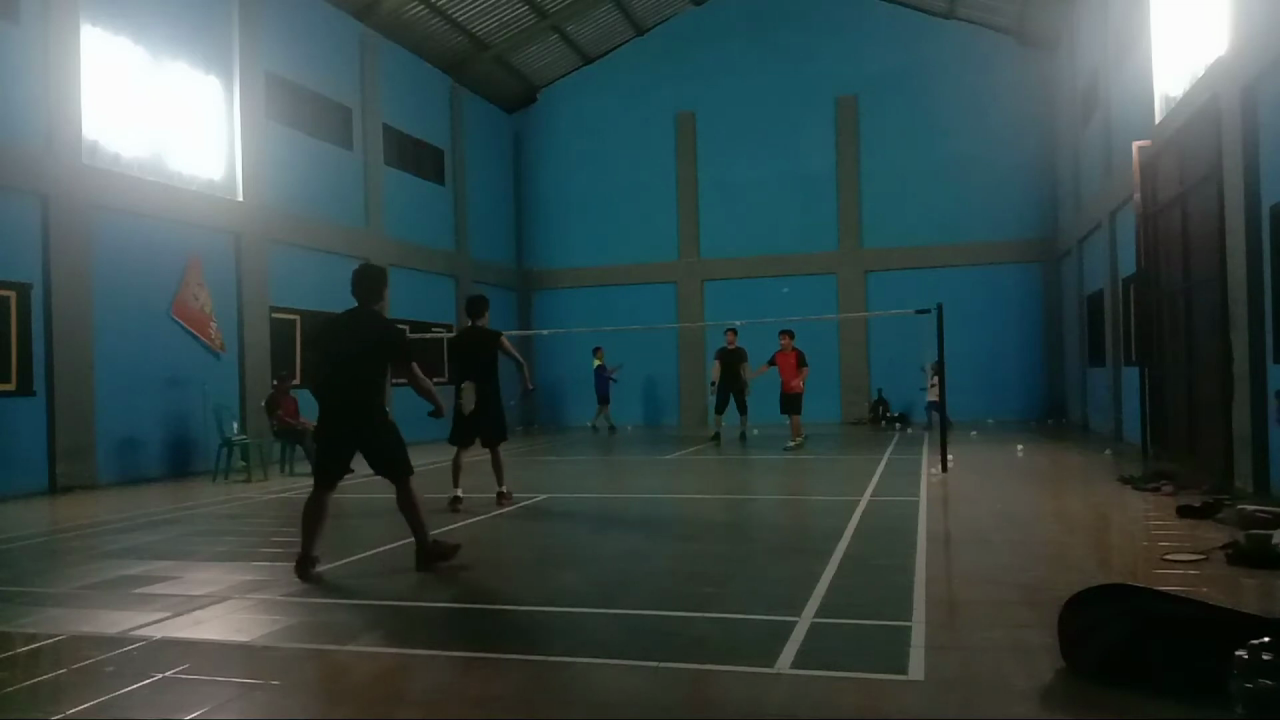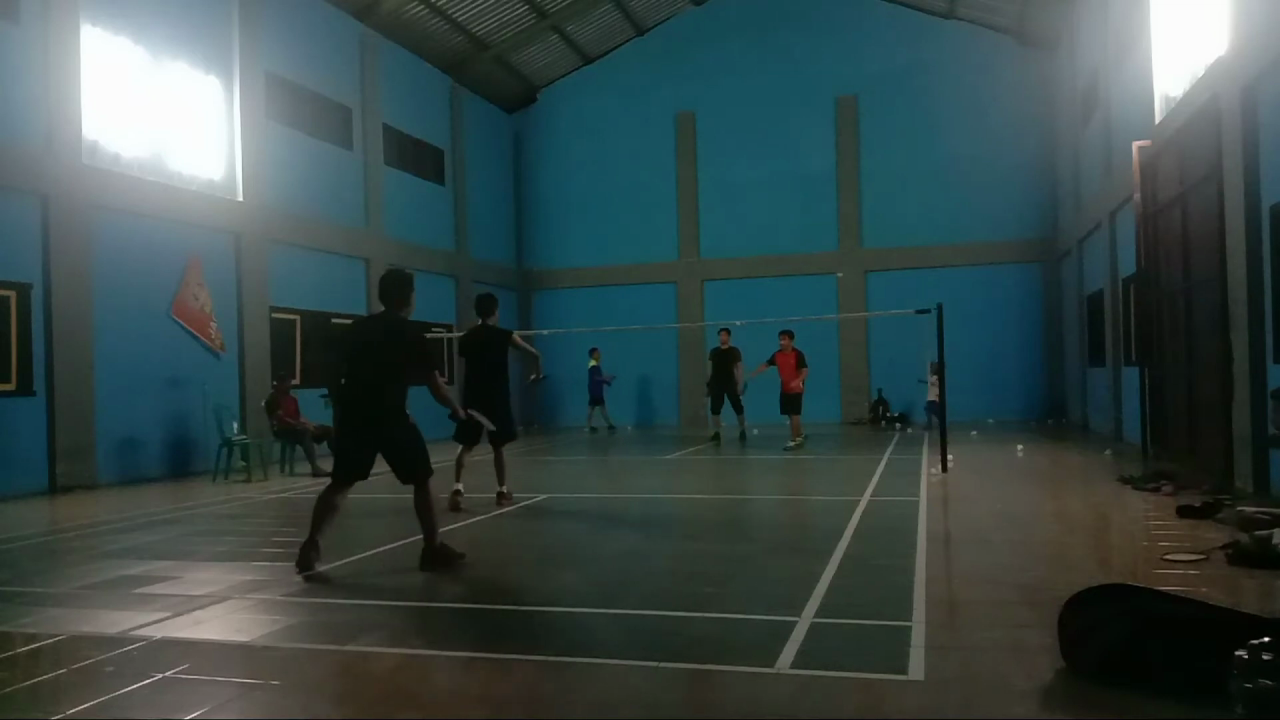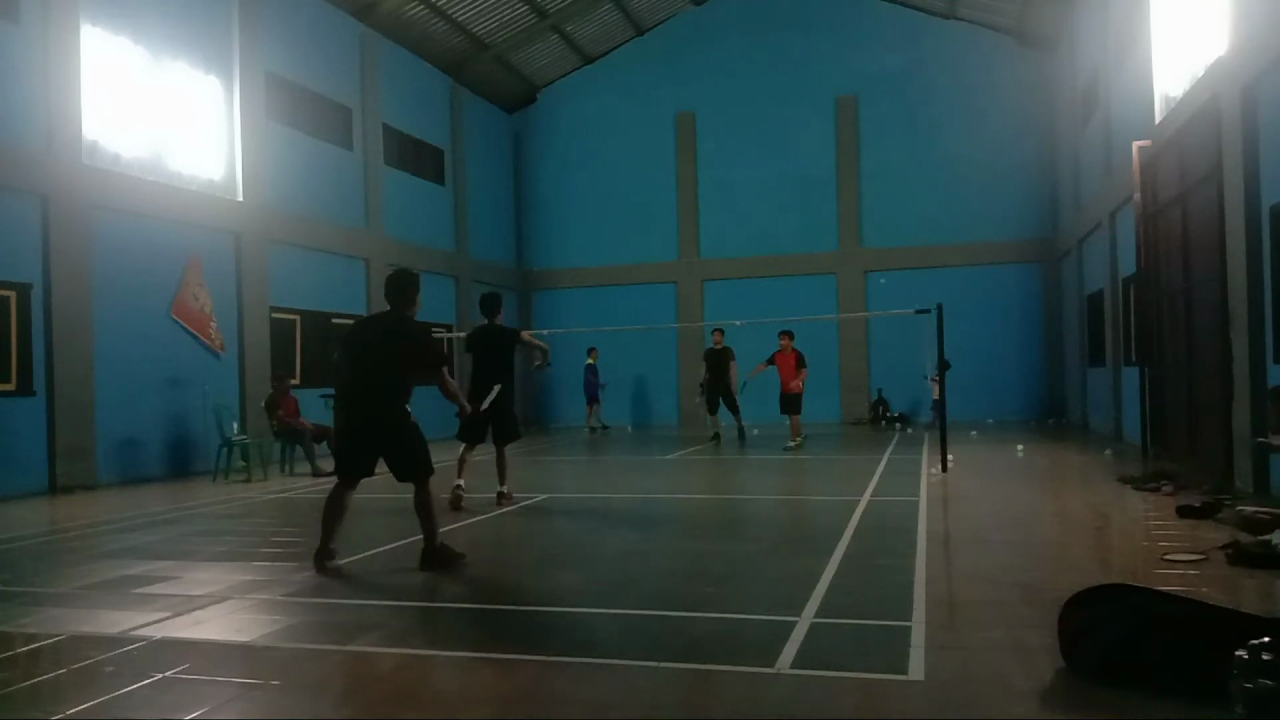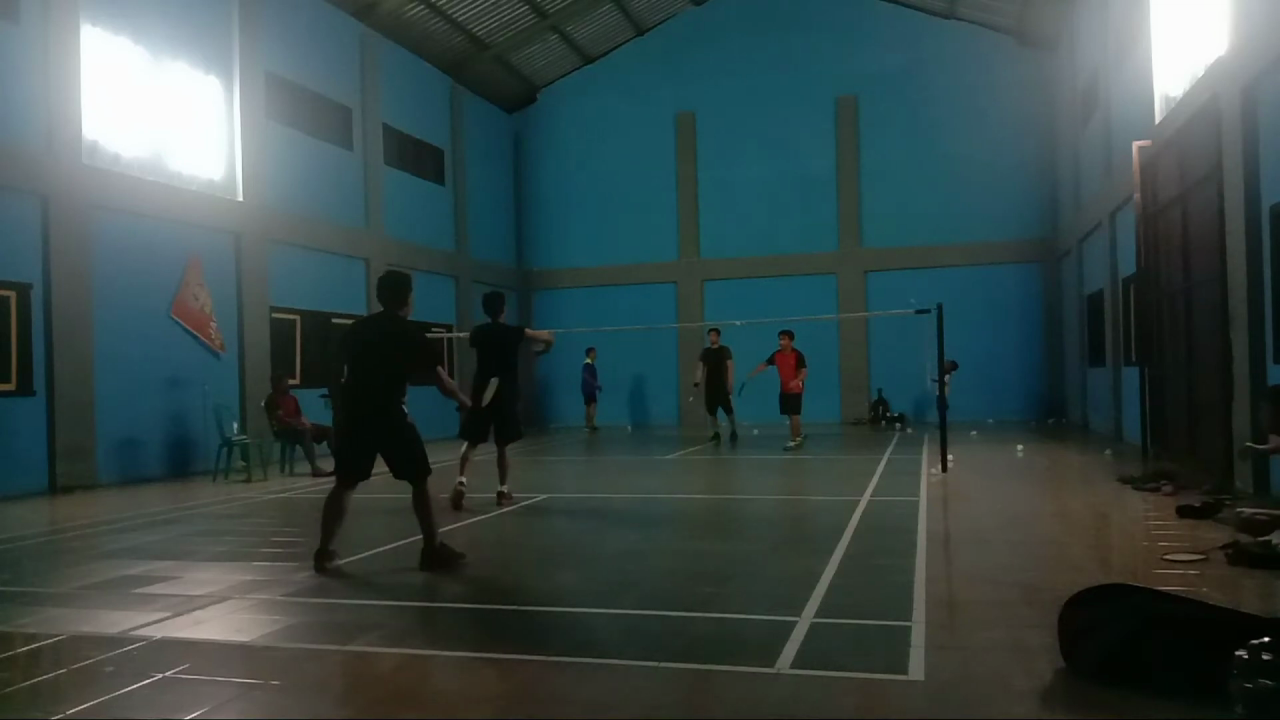
dt=0.2s
person 1, frame 1
left shoulder: (331, 327)
right shoulder: (387, 330)
left elbow: (313, 375)
right elbow: (415, 378)
right wrist: (438, 404)
left hip: (333, 417)
right hip: (371, 416)
left knee: (322, 488)
right knee: (402, 479)
left ankle: (306, 558)
right ankle: (426, 548)
person 1, frame 2
left shoulder: (356, 329)
right shoulder: (411, 335)
left elbow: (336, 375)
right elbow: (436, 386)
left wrist: (345, 408)
right wrist: (457, 410)
left hip: (354, 417)
right hip: (392, 418)
left knee: (339, 484)
right knee: (421, 481)
left ankle: (311, 546)
right ankle: (433, 549)
person 1, frame 3
left shoulder: (361, 327)
right shoulder: (418, 334)
left elbow: (341, 373)
right elbow: (444, 383)
left wrist: (342, 410)
right wrist: (464, 406)
left hip: (356, 414)
right hip: (392, 415)
left knee: (346, 483)
right knee: (421, 481)
left ankle: (324, 550)
right ankle: (433, 550)
person 1, frame 4
left shoulder: (356, 329)
right shoulder: (411, 335)
left elbow: (337, 374)
right elbow: (442, 382)
left wrist: (339, 411)
right wrist: (463, 400)
left hip: (354, 416)
right hip: (390, 416)
left knee: (344, 485)
right knee: (419, 481)
left ankle: (324, 552)
right ankle: (433, 549)
person 2, frame 1
left shoulder: (456, 340)
right shoulder: (494, 337)
left elbow: (454, 371)
right elbow: (520, 362)
right wrist: (527, 384)
left hip: (466, 401)
right hip: (489, 400)
left knee: (461, 448)
right knee: (494, 447)
left ankle: (456, 494)
right ankle: (502, 491)
person 2, frame 2
left shoulder: (466, 338)
right shoulder: (504, 335)
right elbow: (535, 354)
right wrist: (538, 373)
left hip: (473, 399)
right hip: (497, 398)
left knee: (466, 446)
right knee: (498, 446)
left ankle: (458, 488)
right ankle: (502, 491)
person 2, frame 3
left shoulder: (473, 336)
right shoulder: (512, 334)
right elbow: (544, 347)
right wrist: (544, 361)
left hip: (478, 396)
right hip: (502, 397)
left knee: (469, 443)
right knee: (501, 446)
left ankle: (459, 483)
right ankle: (503, 491)
person 2, frame 4
left shoulder: (477, 333)
right shoulder: (516, 333)
right elbow: (549, 338)
right wrist: (544, 348)
left hip: (482, 394)
right hip: (506, 396)
left knee: (471, 441)
right knee: (502, 446)
left ankle: (461, 480)
right ankle: (503, 490)
